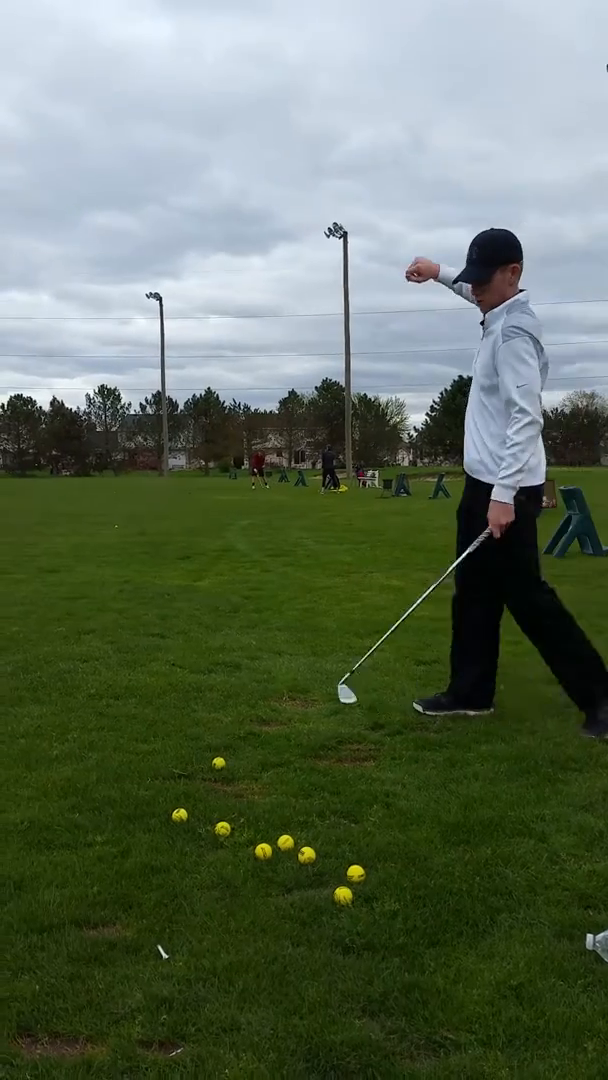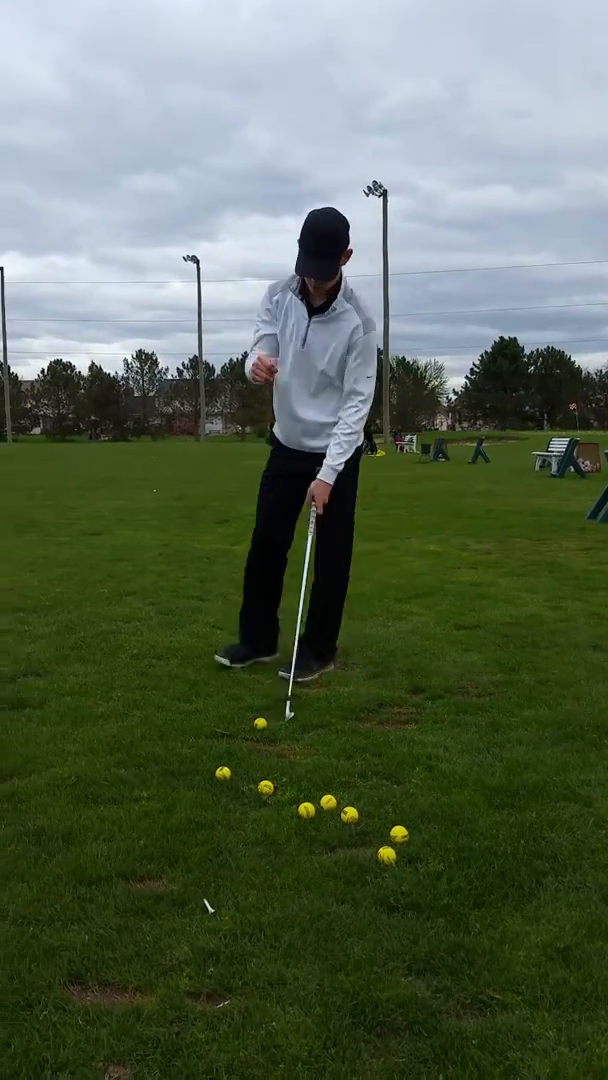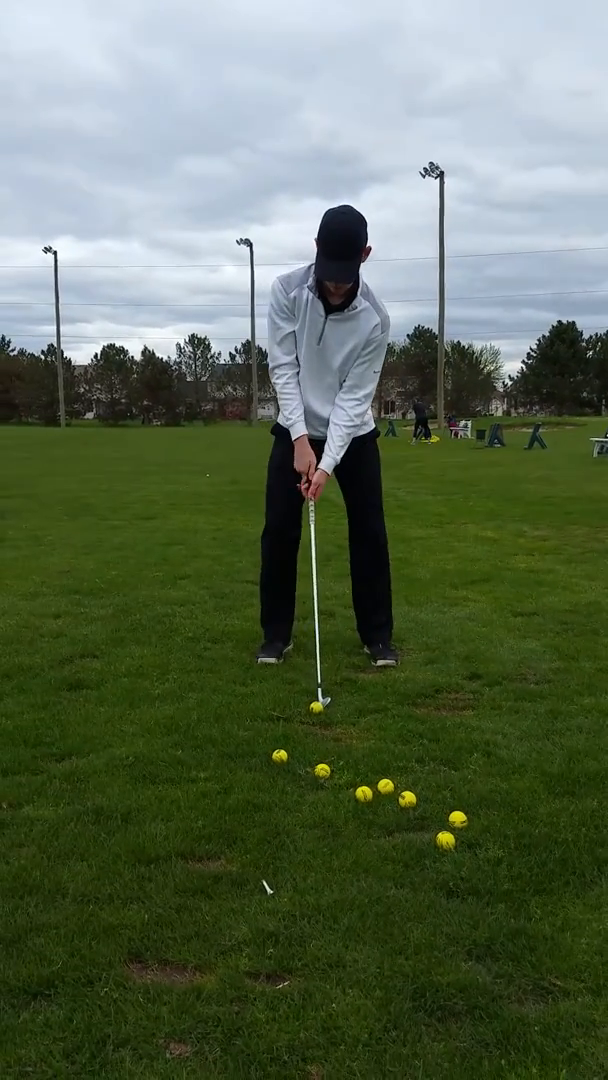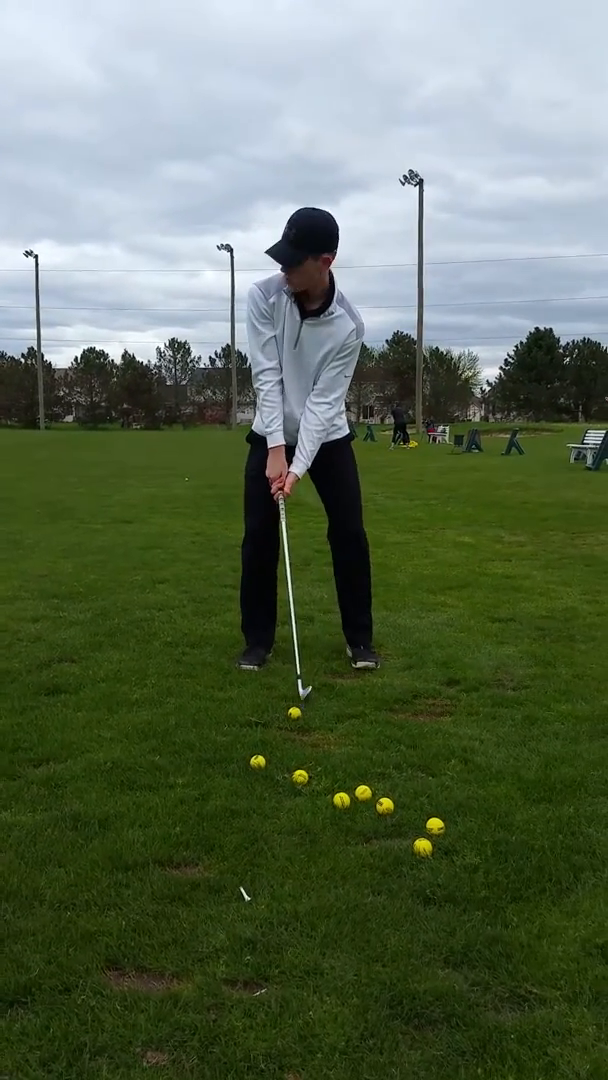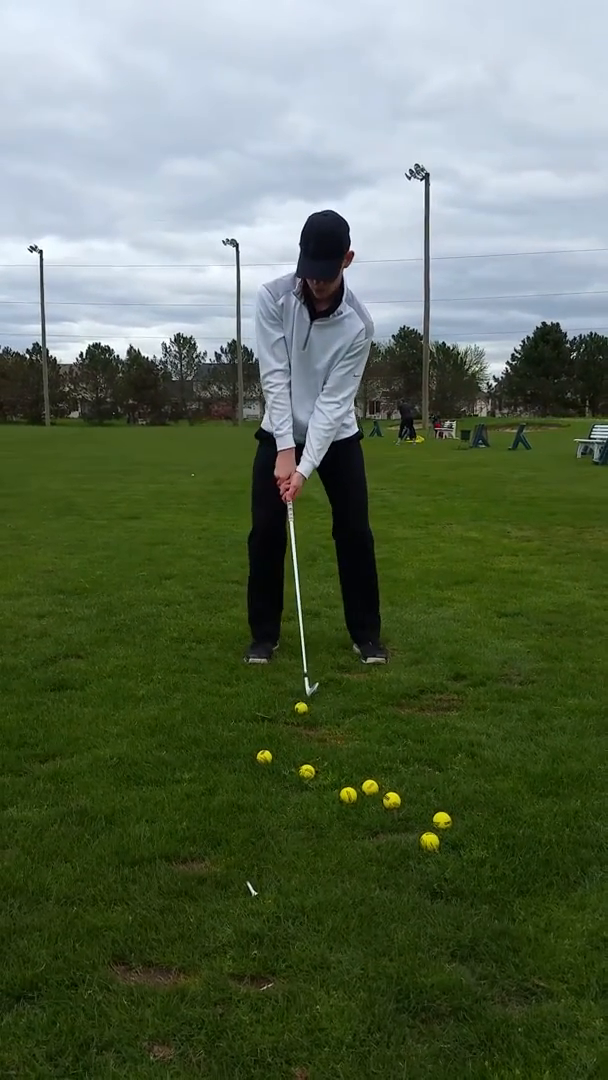
dt=1s
person 1, frame 1
left shoulder: (512, 332)
right shoulder: (500, 317)
left elbow: (525, 418)
right elbow: (478, 291)
left wrist: (503, 495)
right wrist: (439, 273)
left hip: (509, 489)
right hip: (483, 482)
left knee: (525, 597)
right knee: (474, 590)
right ankle: (470, 691)
person 1, frame 2
left shoulder: (357, 321)
right shoulder: (278, 296)
left elbow: (357, 401)
right elbow: (261, 350)
left wrist: (329, 474)
right wrist: (257, 364)
left hip: (334, 452)
right hip: (286, 444)
left knee: (330, 554)
right knee: (265, 541)
left ankle: (319, 649)
right ankle: (257, 638)
person 1, frame 3
left shoulder: (374, 318)
right shoulder: (287, 290)
left elbow: (355, 395)
right elbow: (282, 367)
left wrist: (328, 464)
right wrist: (300, 438)
left hip: (353, 436)
right hip: (295, 433)
left knee: (369, 532)
right knee: (278, 531)
left ankle: (377, 634)
right ankle: (276, 633)
person 1, frame 4
left shoulder: (348, 325)
right shoulder: (263, 296)
left elbow: (325, 400)
right elbow: (266, 376)
left wrist: (299, 467)
right wrist: (277, 450)
left hip: (328, 438)
right hip: (271, 435)
left knee: (349, 534)
right knee: (259, 537)
left ankle: (359, 637)
right ankle: (257, 639)
person 1, frame 5
left shoulder: (358, 324)
right shoulder: (273, 297)
left elbow: (334, 401)
right elbow: (275, 379)
left wrist: (306, 468)
right wrist: (286, 451)
left hip: (336, 438)
right hip: (280, 435)
left knee: (355, 533)
right knee: (265, 532)
left ankle: (366, 632)
right ankle: (264, 634)
